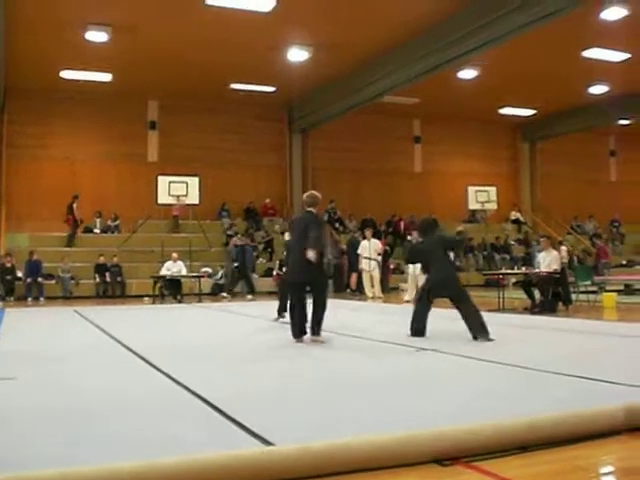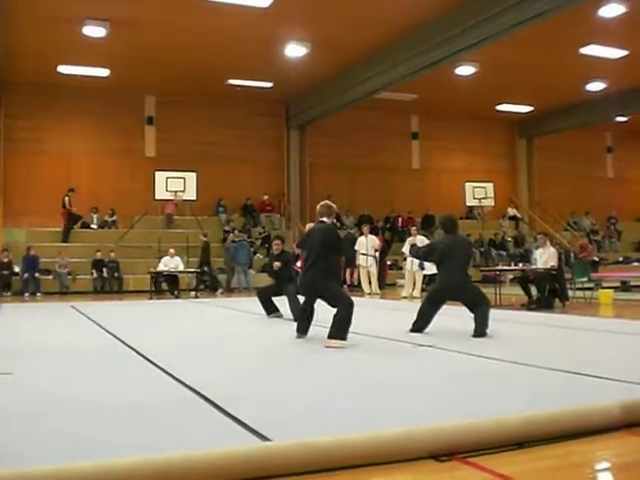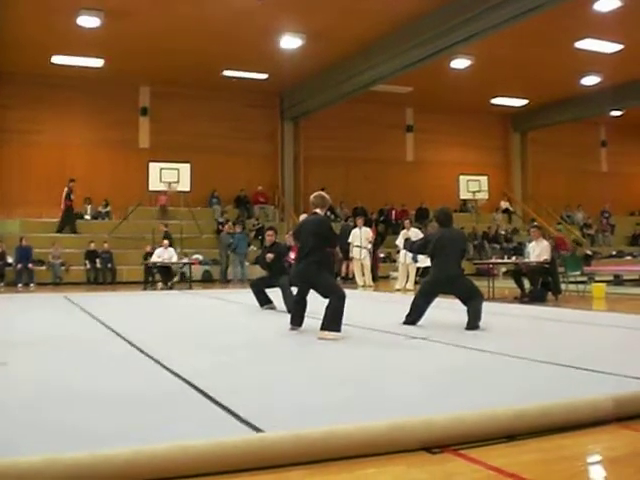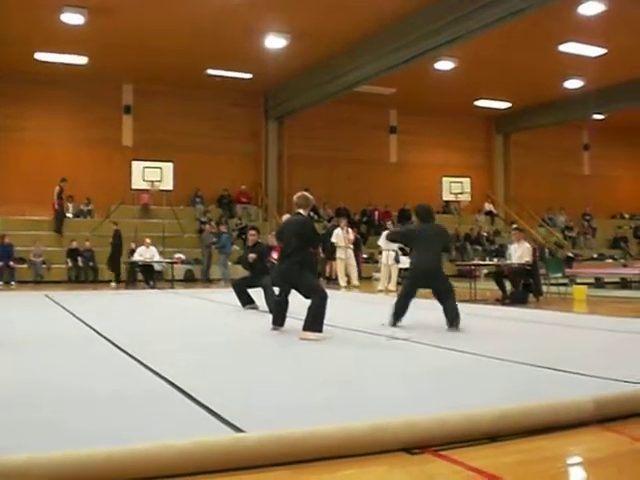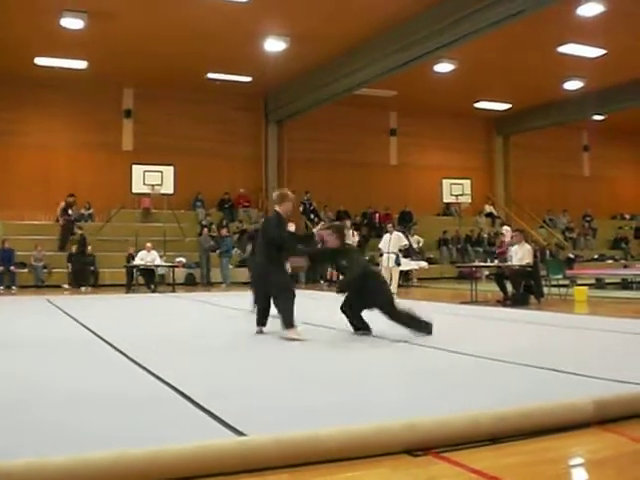
dt=0.7s
person 1, frame 1
left shoulder: (295, 220)
right shoulder: (315, 219)
right elbow: (315, 238)
right wrist: (312, 250)
left hip: (295, 266)
right hip: (311, 266)
left knee: (297, 301)
right knee: (319, 300)
left ankle: (298, 334)
right ankle: (316, 333)
person 1, frame 2
left shoulder: (312, 230)
right shoulder: (330, 229)
left elbow: (301, 245)
right elbow: (340, 251)
left hip: (308, 277)
right hip: (322, 278)
left knee: (309, 302)
right knee: (346, 303)
left ankle: (301, 330)
right ankle: (334, 338)
person 1, frame 3
left shoulder: (305, 221)
right shoulder: (323, 221)
left elbow: (296, 237)
right elbow: (333, 243)
left hip: (301, 267)
right hip: (314, 268)
left knee: (301, 293)
right knee: (338, 295)
left ankle: (295, 322)
right ankle: (328, 330)
person 1, frame 4
left shoulder: (287, 222)
right shoulder: (306, 221)
left elbow: (279, 237)
right elbow: (316, 243)
left hip: (284, 267)
right hip: (297, 268)
left knee: (283, 293)
right knee: (320, 295)
left ankle: (277, 323)
right ankle: (310, 330)
person 1, frame 5
left shoulder: (277, 219)
right shoulder: (273, 219)
left elbow: (284, 241)
right elbow: (279, 240)
right wrist: (289, 231)
left hip: (266, 264)
right hip: (267, 265)
left knee: (263, 295)
right knee: (284, 294)
left ankle: (260, 325)
right ankle: (289, 328)
person 2, frame 1
left shoulder: (418, 247)
right shoulder: (440, 238)
right elbow: (460, 243)
left hip: (434, 280)
right hip: (450, 278)
left knee: (422, 302)
right knee: (466, 305)
left ankle: (417, 331)
right ankle: (480, 333)
person 2, frame 2
left shoulder: (438, 243)
right shoulder: (466, 242)
left elbow: (421, 253)
right elbow: (468, 259)
left wrist: (413, 245)
left hip: (443, 282)
right hip: (462, 282)
left knee: (429, 303)
right knee: (482, 304)
left ankle: (417, 327)
right ankle: (480, 331)
person 2, frame 3
left shoulder: (432, 236)
right shoulder: (461, 235)
left elbow: (415, 247)
right elbow: (463, 253)
left wrist: (407, 241)
left hip: (436, 275)
right hip: (455, 275)
left knee: (422, 296)
right knee: (475, 297)
left ankle: (410, 319)
right ankle: (473, 323)
person 2, frame 4
left shoulder: (411, 229)
right shoulder: (440, 229)
left elbow: (391, 236)
right elbow: (447, 248)
left hip: (417, 268)
right hip: (435, 269)
left knee: (405, 294)
right knee: (447, 295)
left ankle: (395, 319)
right ankle: (453, 322)
person 2, frame 5
left shoulder: (349, 250)
right shoulder: (329, 251)
left elbow: (356, 273)
left wrist: (342, 287)
left hip: (375, 284)
right hip: (358, 286)
left knee: (392, 312)
right knee: (347, 308)
left ankle: (425, 327)
right ankle: (363, 328)
